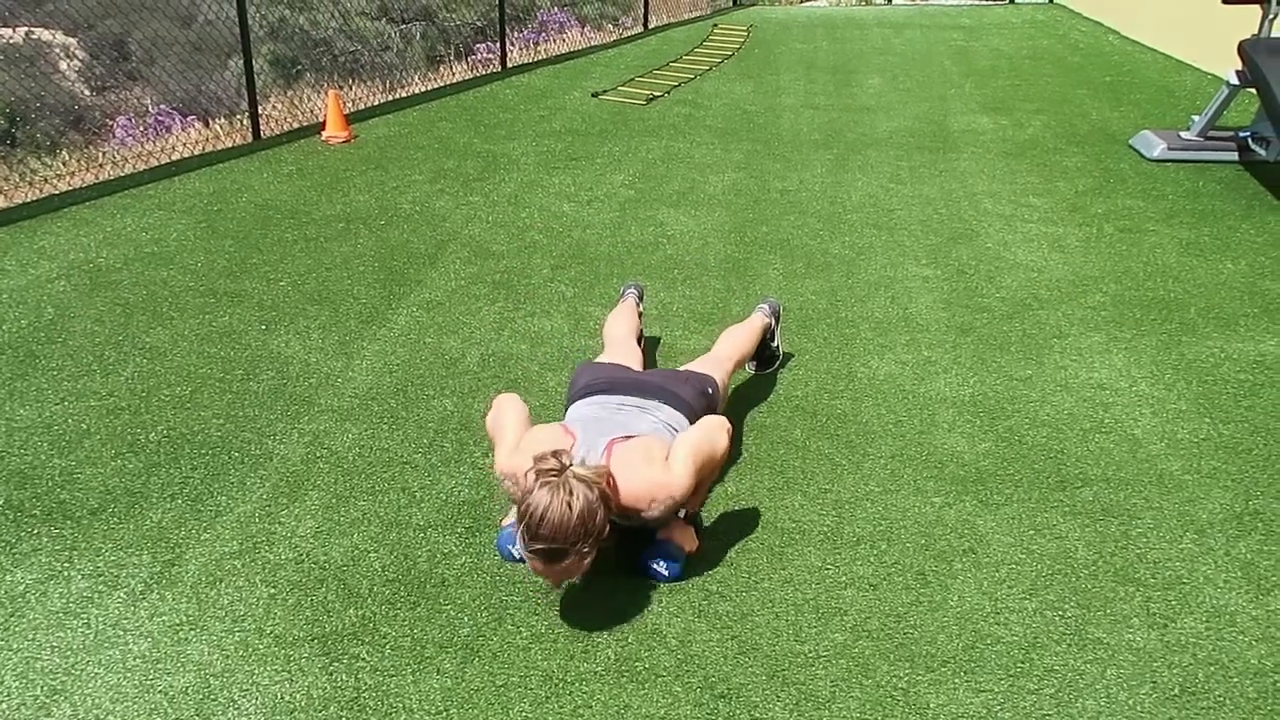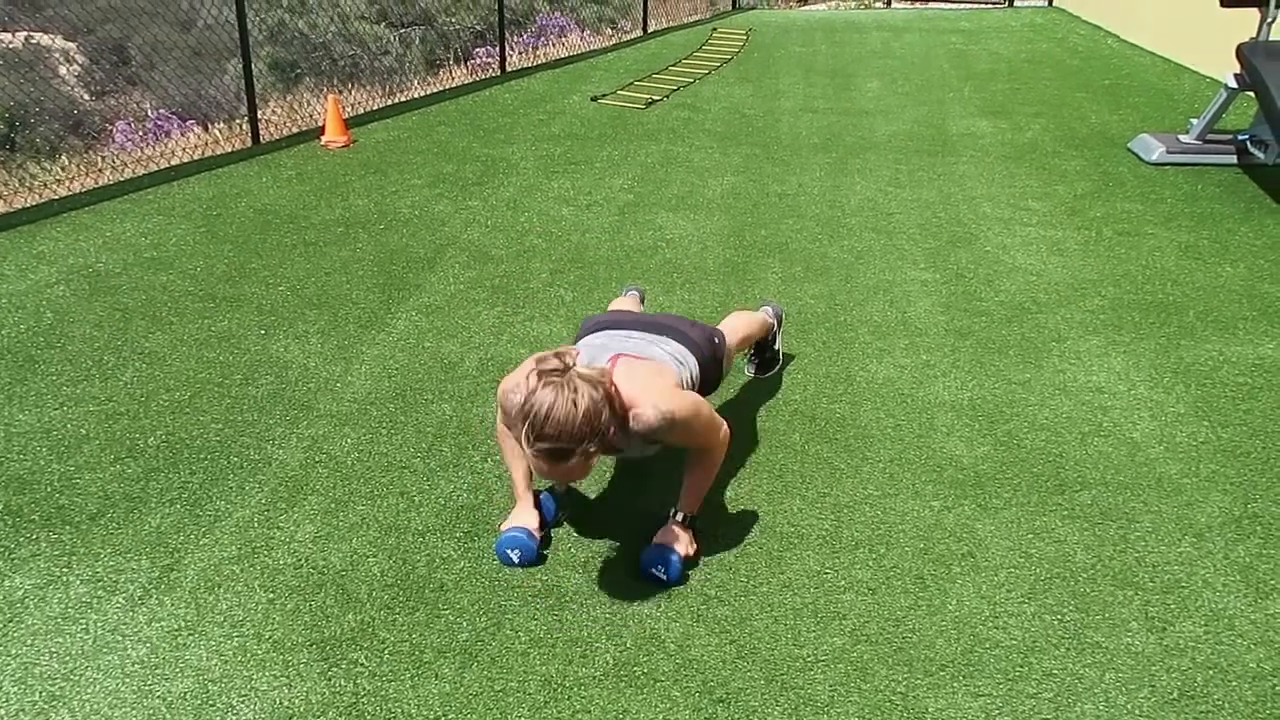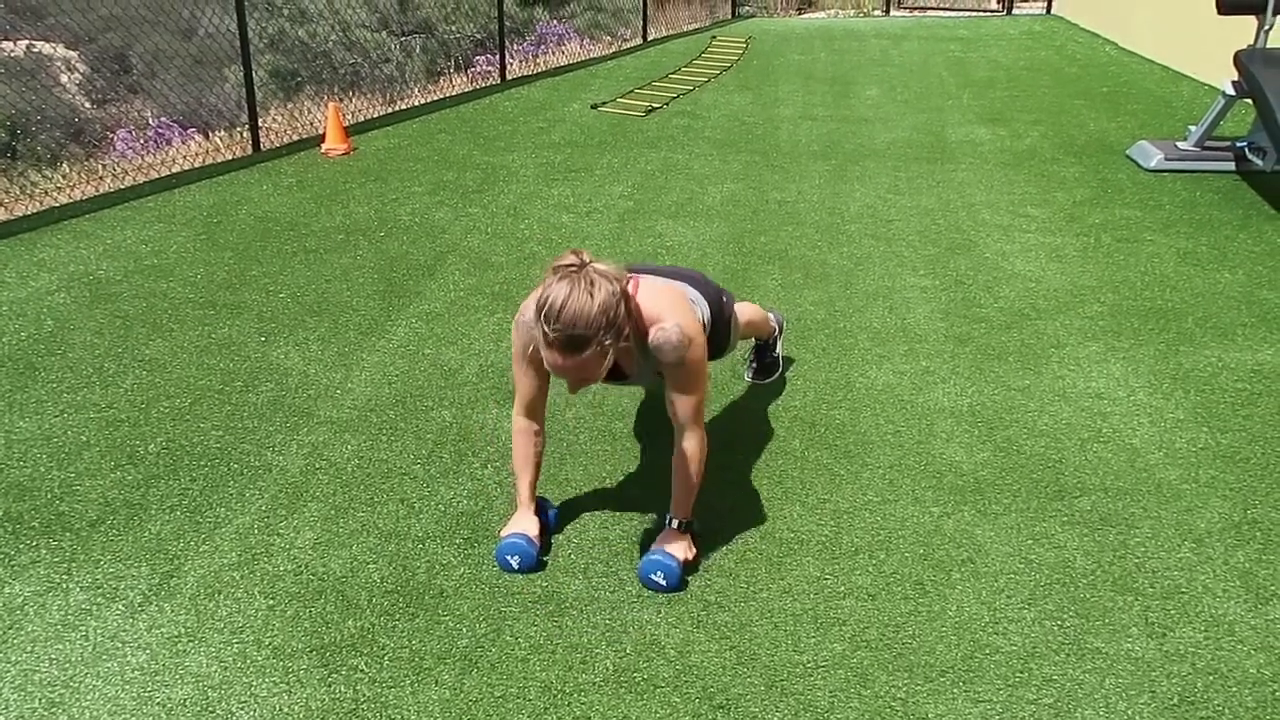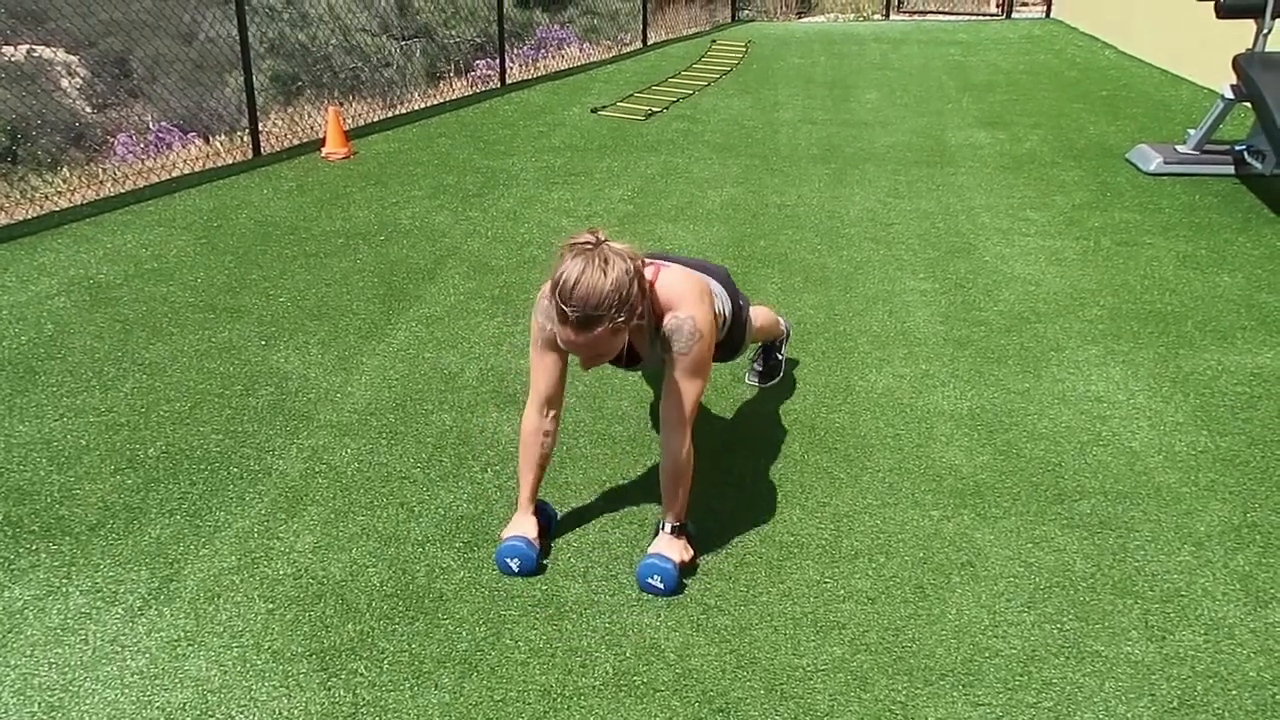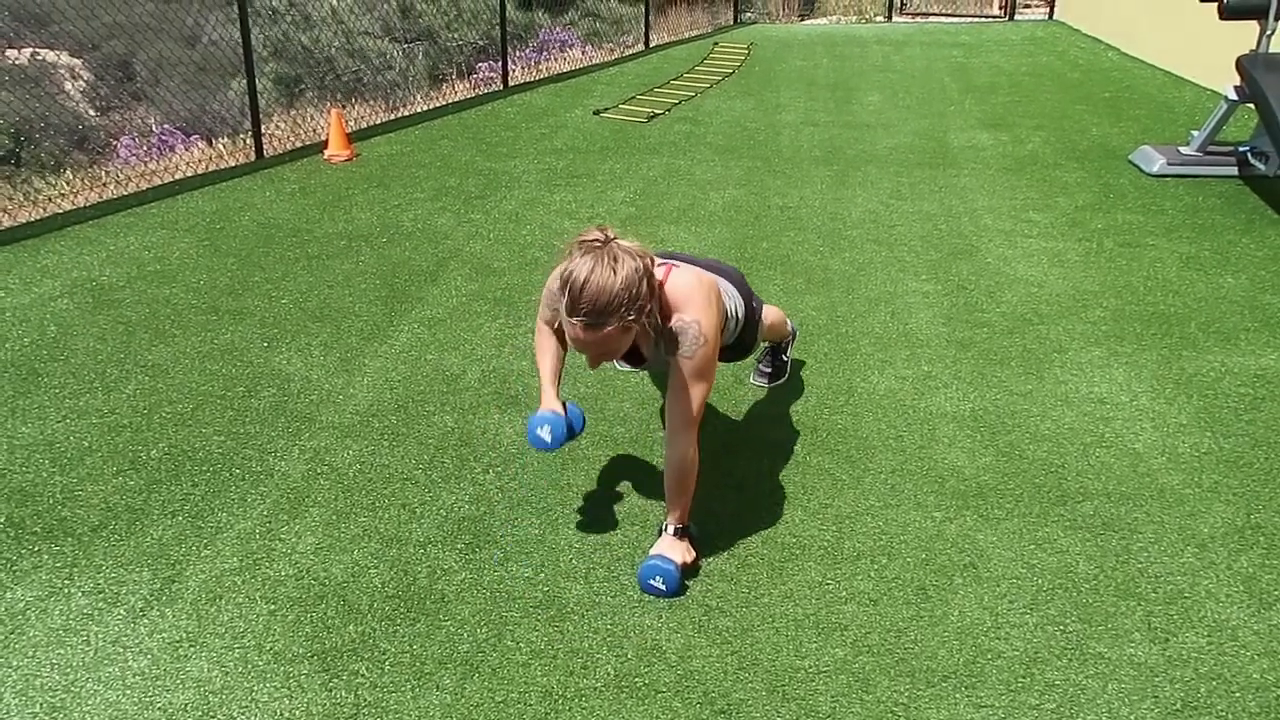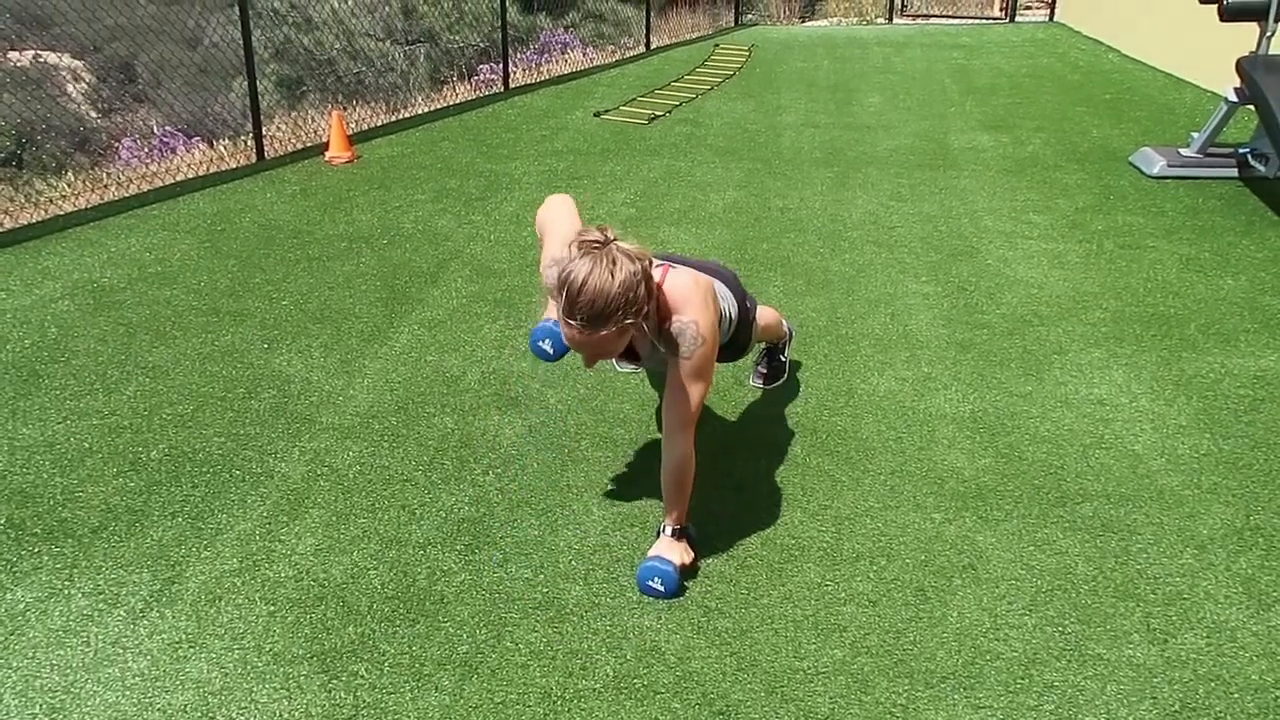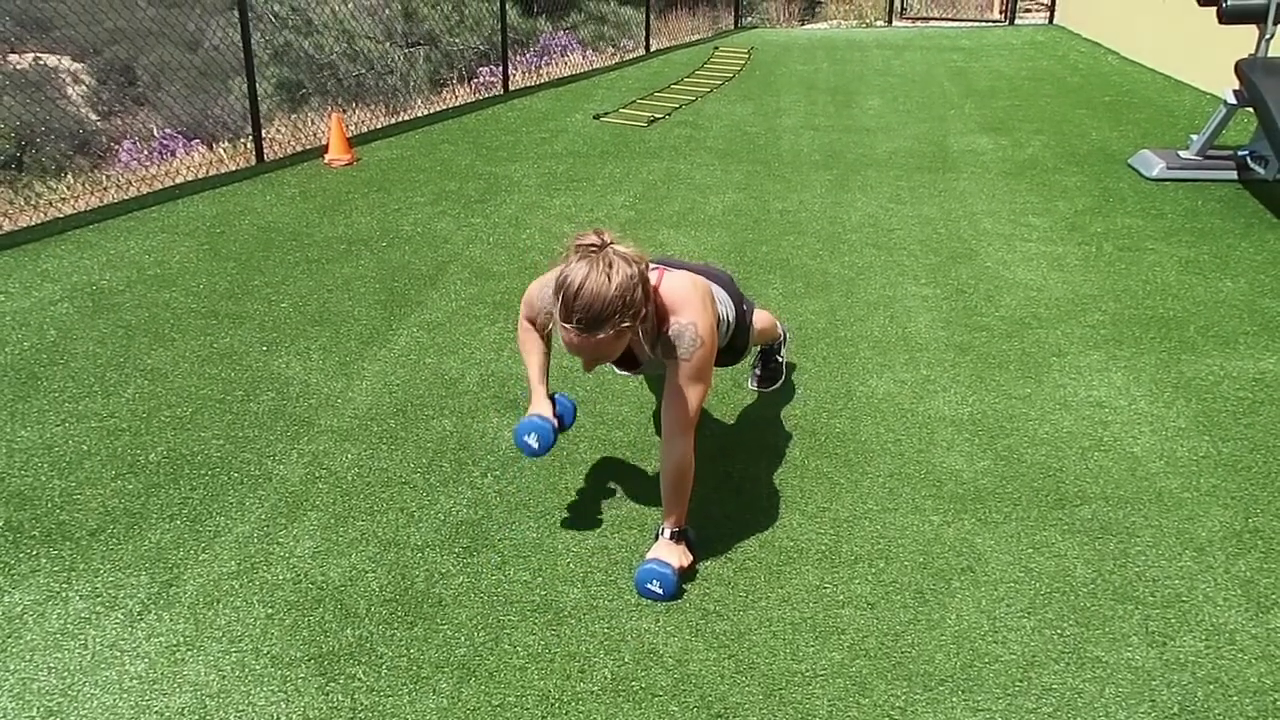
dt=0.3s
person 1, frame 1
left shoulder: (654, 495)
right shoulder: (518, 472)
left elbow: (719, 428)
right elbow: (505, 404)
left wrist: (685, 517)
left hip: (675, 403)
right hip: (598, 388)
left knee: (721, 360)
right knee: (619, 349)
left ankle: (763, 317)
right ankle: (631, 300)
person 1, frame 2
left shoulder: (654, 411)
right shoulder: (518, 390)
left elbow: (718, 438)
left wrist: (682, 521)
right wrist: (524, 503)
left hip: (678, 347)
right hip: (600, 331)
left knee: (726, 338)
left ankle: (766, 319)
right ankle: (632, 300)
person 1, frame 3
left shoulder: (670, 331)
right shoulder: (534, 319)
left elbow: (690, 432)
right elbow: (527, 418)
left wrist: (678, 525)
right wrist: (525, 509)
left hip: (694, 297)
left knee: (736, 320)
left ankle: (769, 326)
person 1, frame 4
left shoulder: (683, 317)
right shoulder: (557, 302)
left elbow: (676, 434)
right elbow: (543, 410)
left wrist: (673, 530)
right wrist: (525, 509)
left hip: (714, 298)
left knee: (747, 327)
left ankle: (775, 331)
person 1, frame 5
left shoulder: (690, 320)
right shoulder: (568, 291)
left elbow: (682, 436)
right elbow: (546, 326)
left wrist: (675, 532)
right wrist: (549, 398)
left hip: (728, 300)
left knee: (760, 326)
left ankle: (782, 333)
person 1, frame 6
left shoulder: (689, 322)
right shoulder: (565, 276)
left elbow: (678, 436)
right elbow: (557, 204)
left wrist: (674, 532)
left hip: (723, 314)
left knee: (754, 323)
left ankle: (777, 334)
person 1, frame 7
left shoulder: (686, 325)
right shoulder: (557, 293)
left elbow: (677, 440)
right elbow: (528, 317)
left wrist: (672, 536)
right wrist: (538, 395)
left hip: (718, 301)
left knee: (750, 331)
left ankle: (774, 336)
